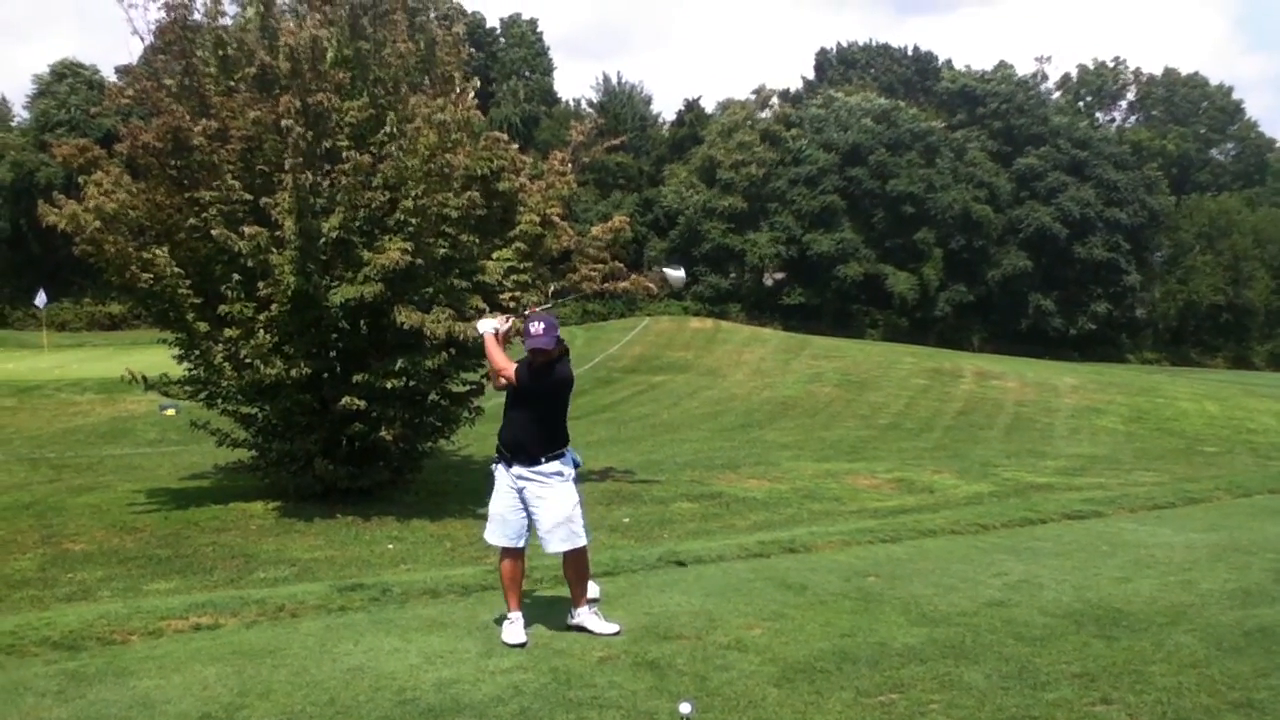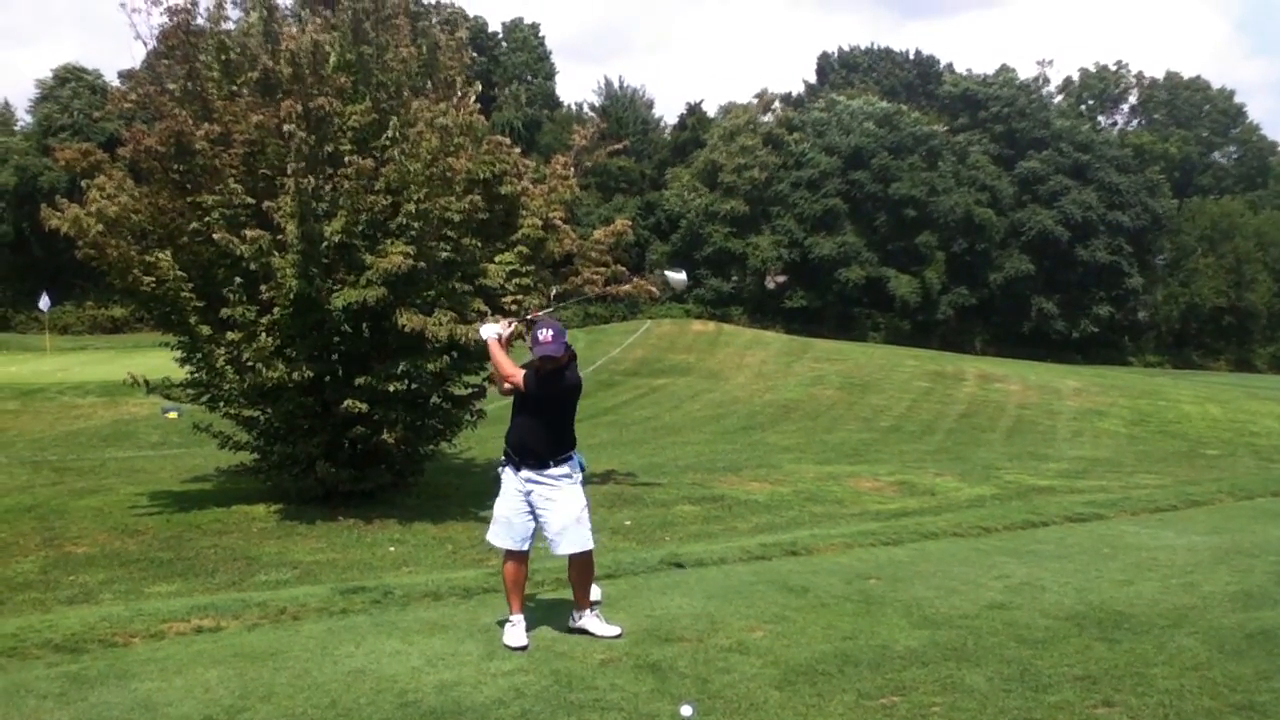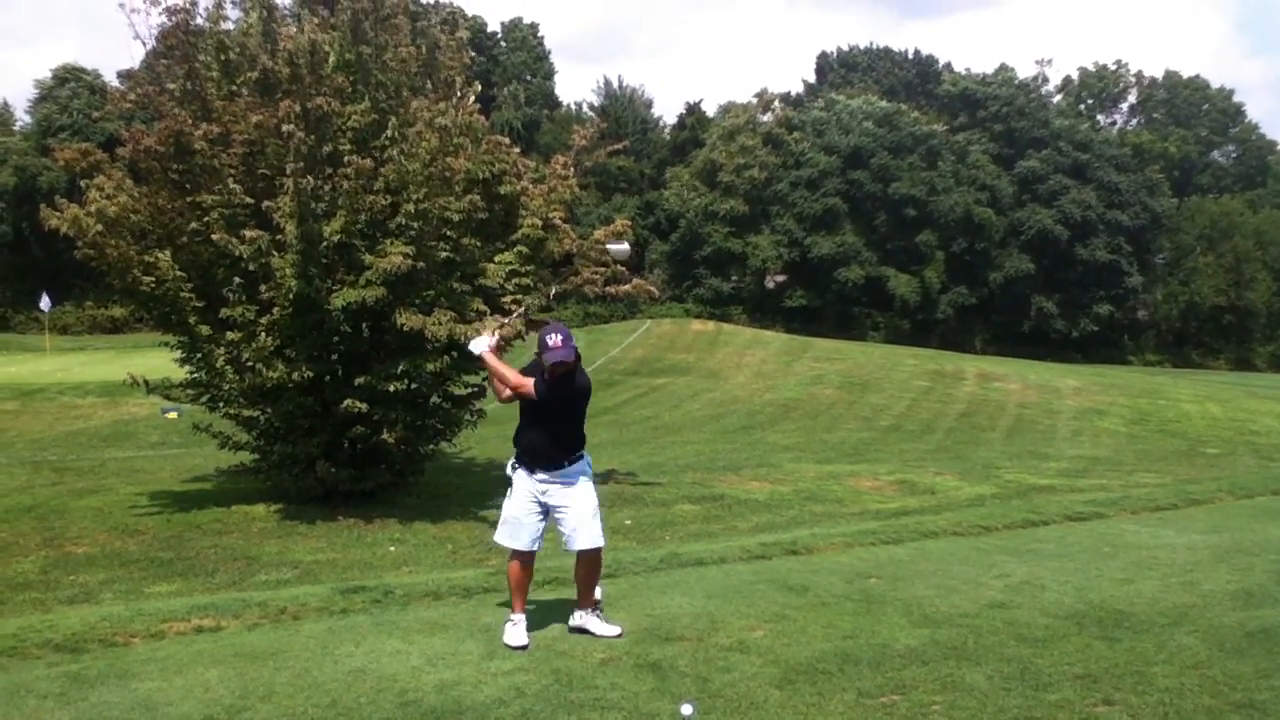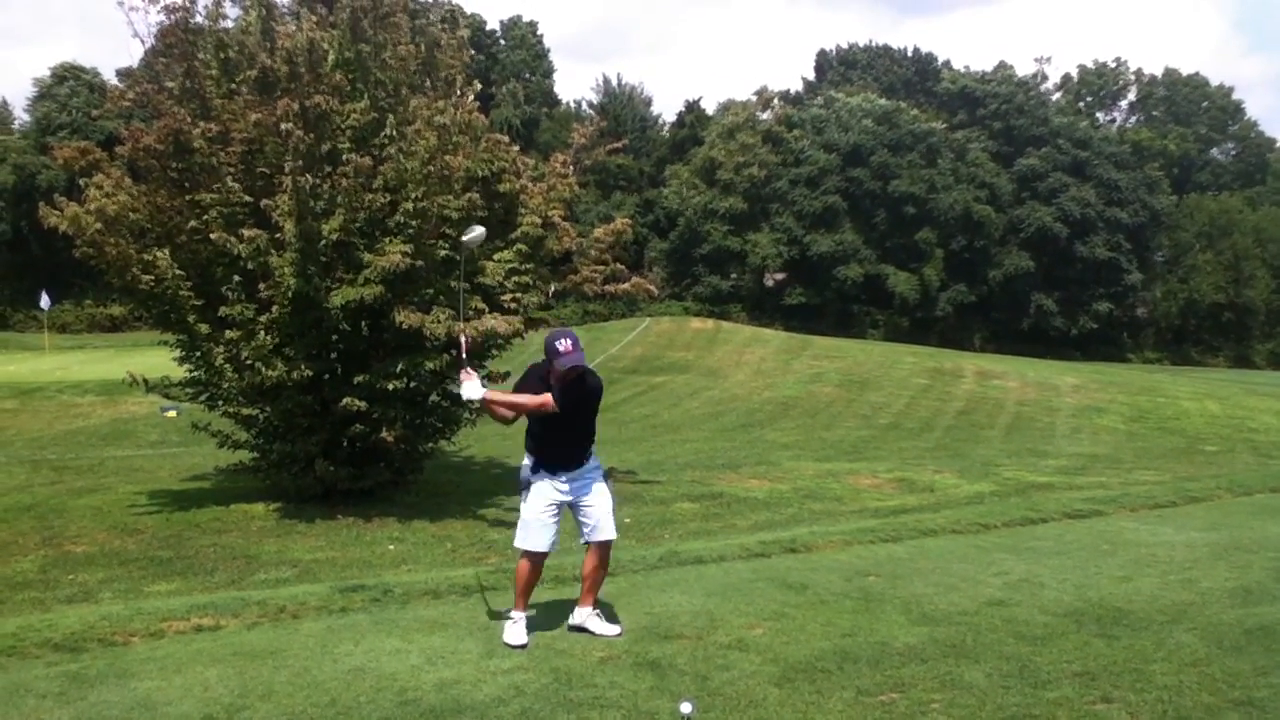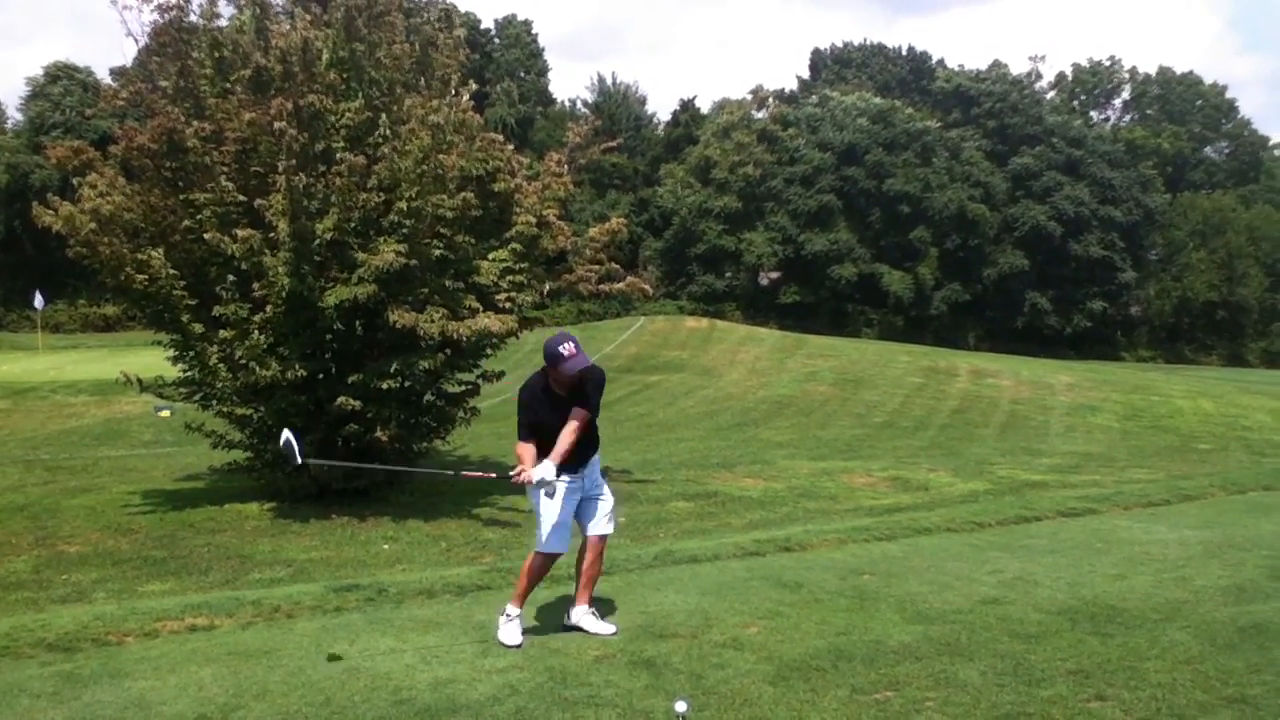
dt=0.1s
person 1, frame 1
left shoulder: (558, 374)
right shoulder: (532, 362)
left elbow: (503, 370)
right elbow: (500, 381)
left wrist: (488, 334)
right wrist: (499, 338)
left hip: (548, 471)
right hip: (509, 468)
left knee: (571, 543)
right knee: (510, 545)
left ankle: (581, 610)
right ankle: (514, 616)
person 1, frame 2
left shoulder: (566, 378)
right shoulder: (538, 366)
left elbow: (512, 377)
right elbow: (506, 385)
left wrist: (493, 342)
right wrist: (501, 342)
left hip: (557, 475)
right hip: (516, 472)
left knee: (579, 546)
right knee: (514, 547)
left ankle: (583, 613)
right ankle: (516, 618)
person 1, frame 3
left shoulder: (576, 383)
right shoulder: (537, 369)
left elbow: (517, 385)
right elbow: (504, 394)
left wrist: (485, 353)
right wrist: (489, 355)
left hip: (568, 475)
right hip: (527, 473)
left knee: (589, 546)
right knee: (521, 548)
left ankle: (585, 613)
right ankle: (517, 618)
person 1, frame 4
left shoulder: (589, 384)
right shoulder: (533, 376)
left elbow: (537, 403)
right elbow: (509, 415)
left wrist: (485, 393)
right wrist: (485, 398)
left hip: (585, 471)
right hip: (545, 474)
left knee: (601, 540)
right knee: (535, 547)
left ankle: (585, 611)
right ankle: (517, 615)
person 1, frame 5
left shoulder: (593, 377)
right shoulder: (532, 393)
left elbow: (574, 426)
right elbow: (526, 441)
left wrist: (551, 463)
right wrist: (532, 469)
left hip: (586, 467)
right hip: (555, 476)
left knee: (596, 538)
right knee: (550, 547)
left ankle: (580, 610)
right ankle: (512, 613)
